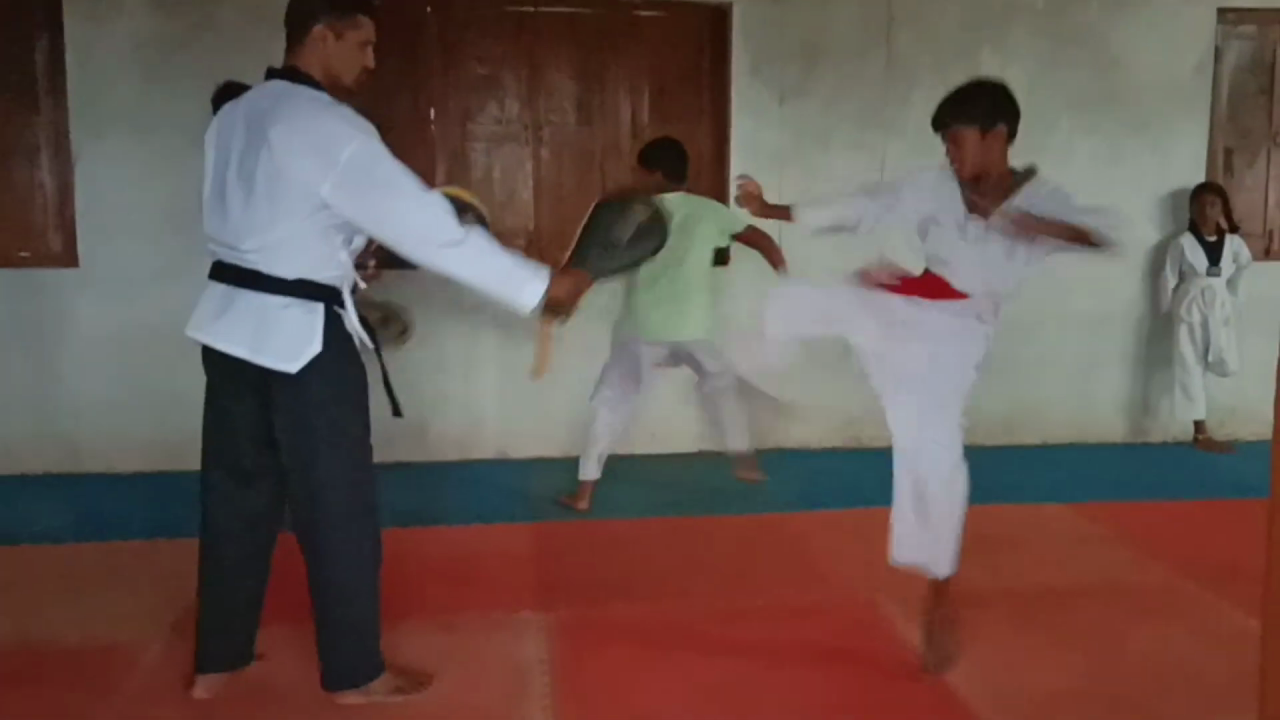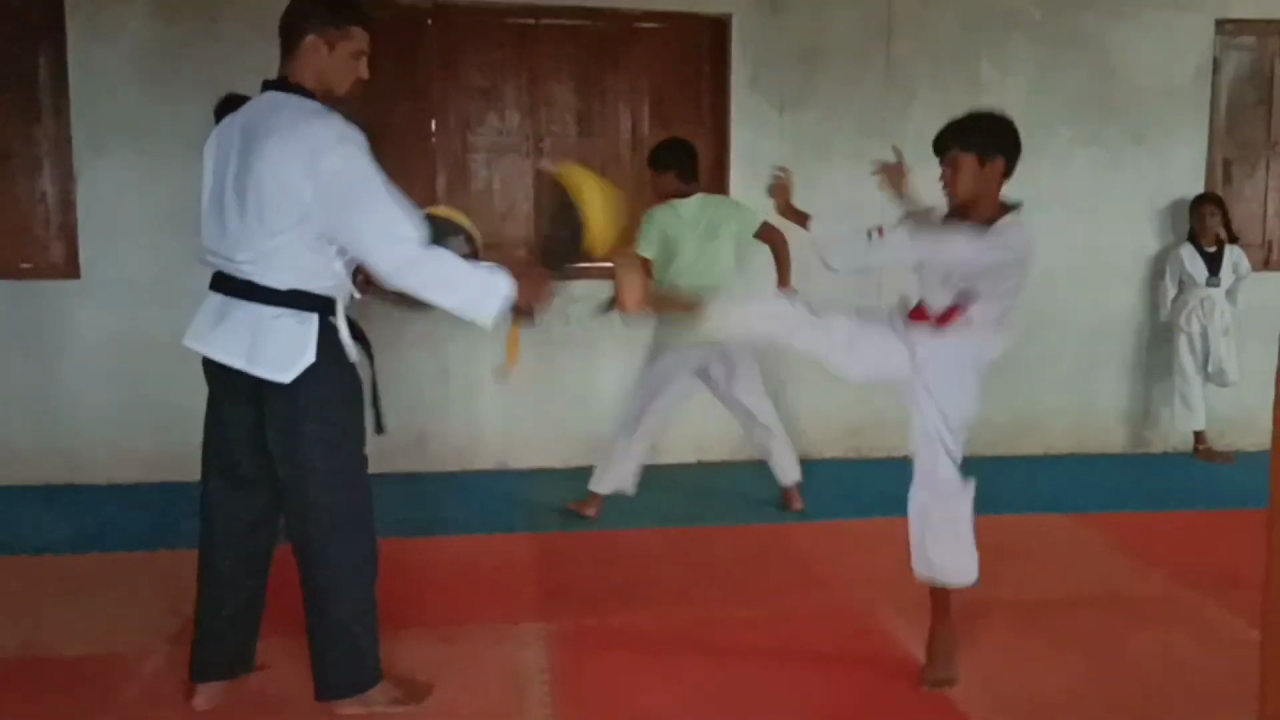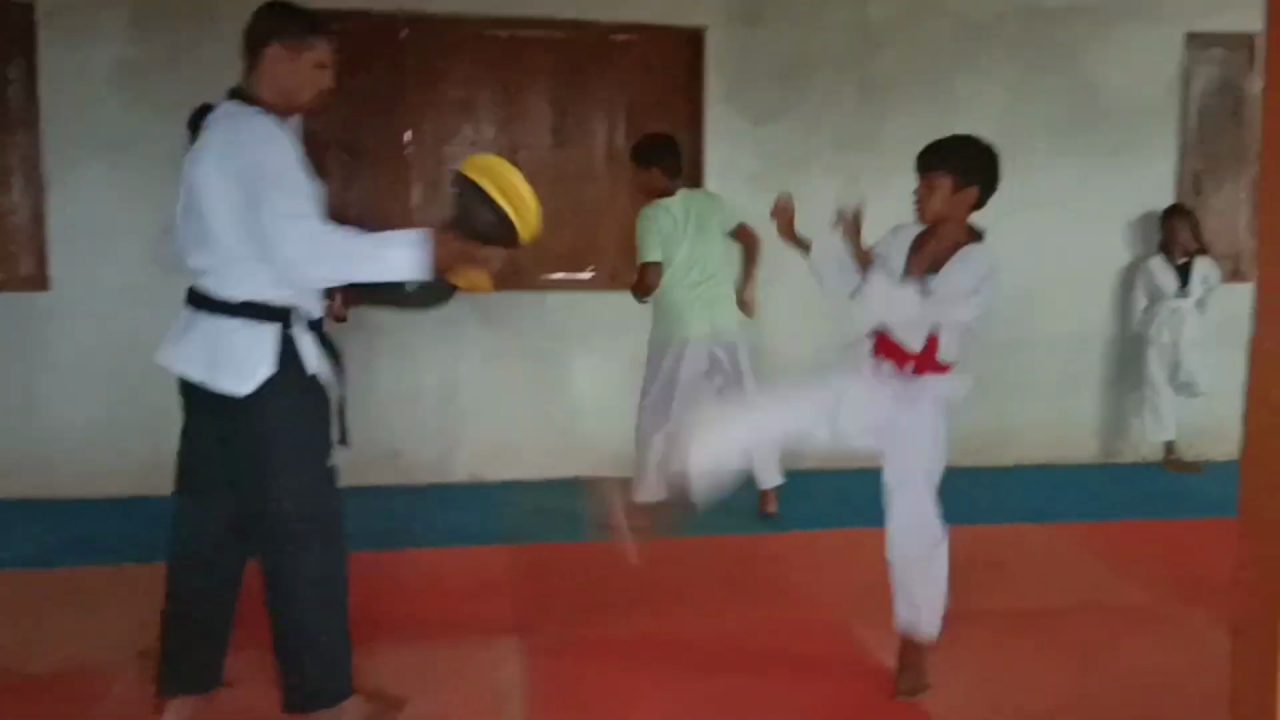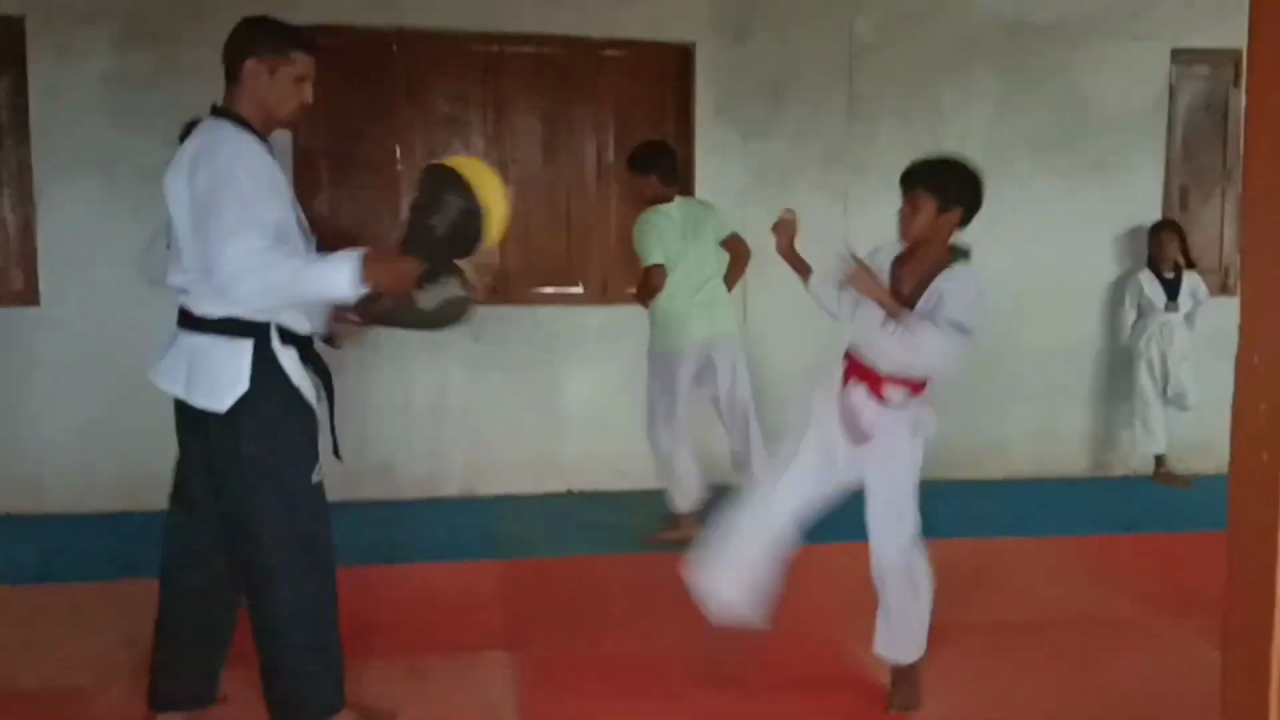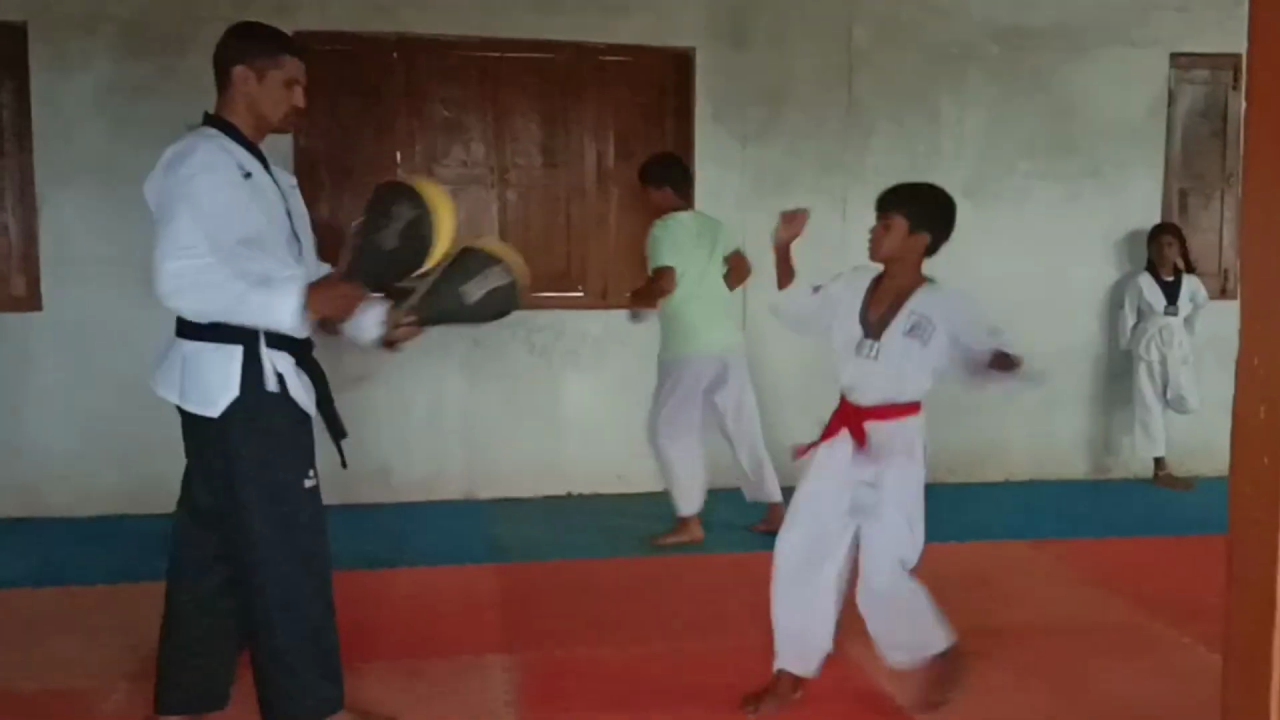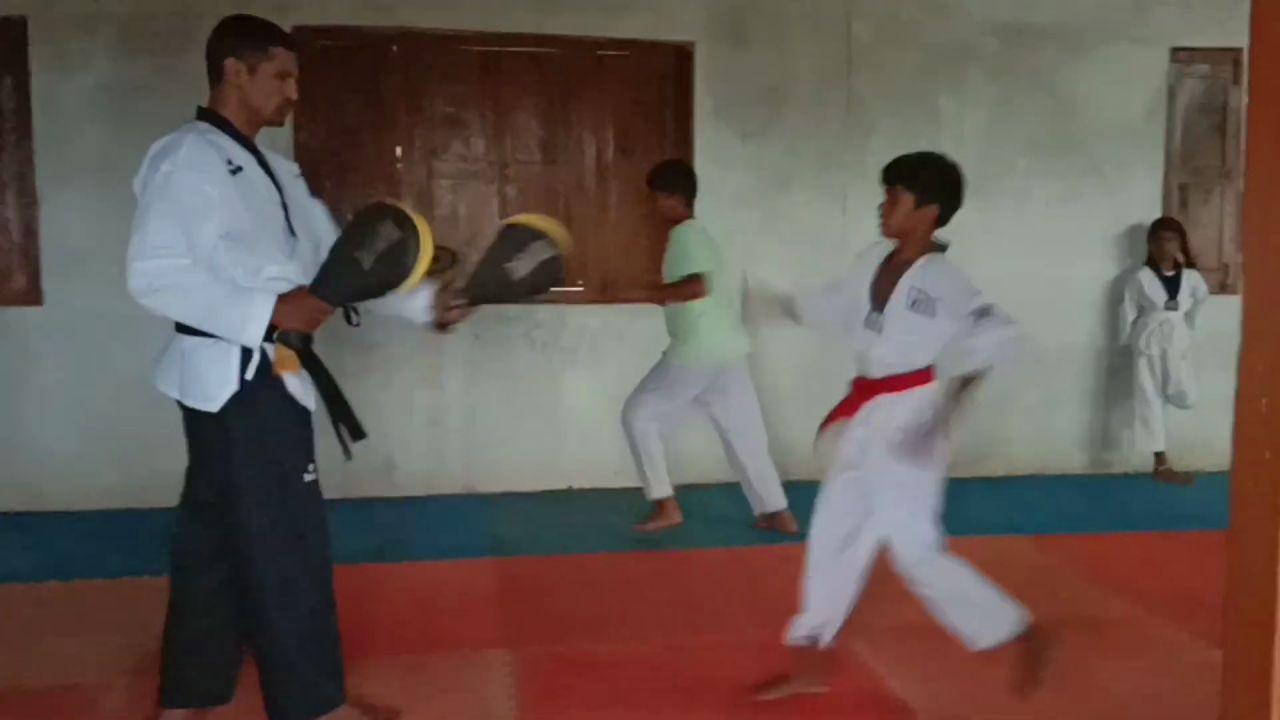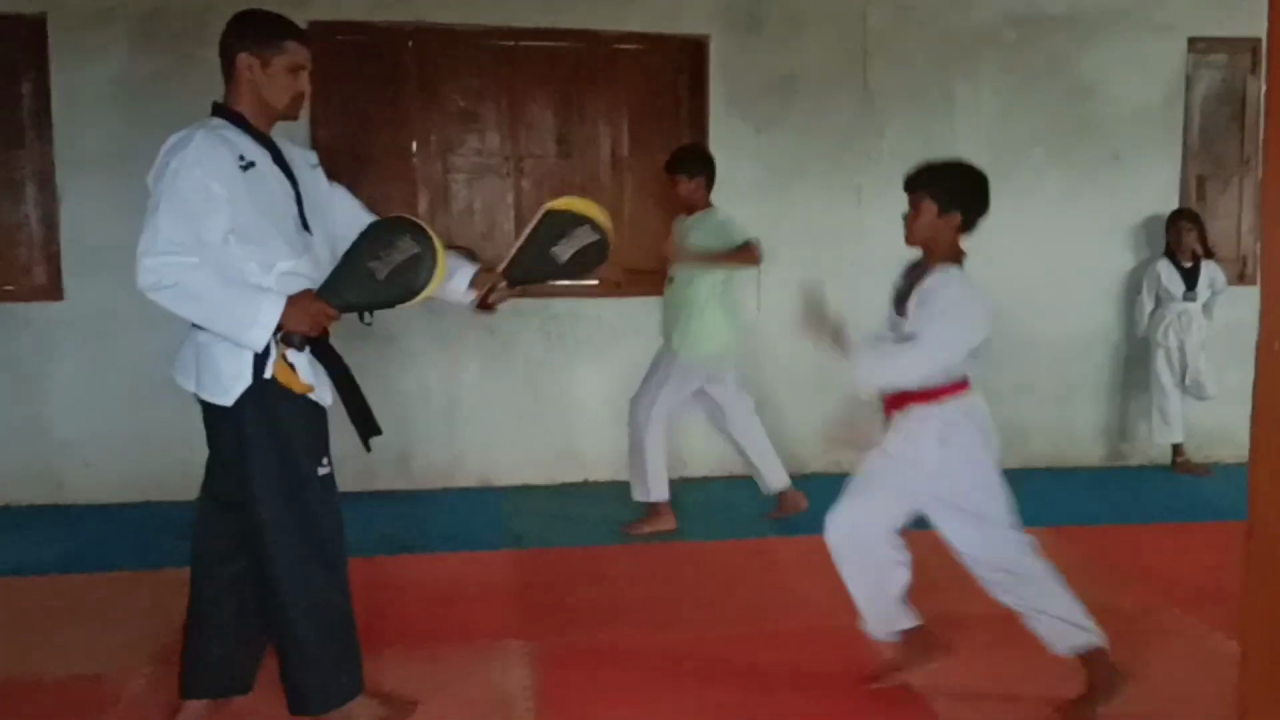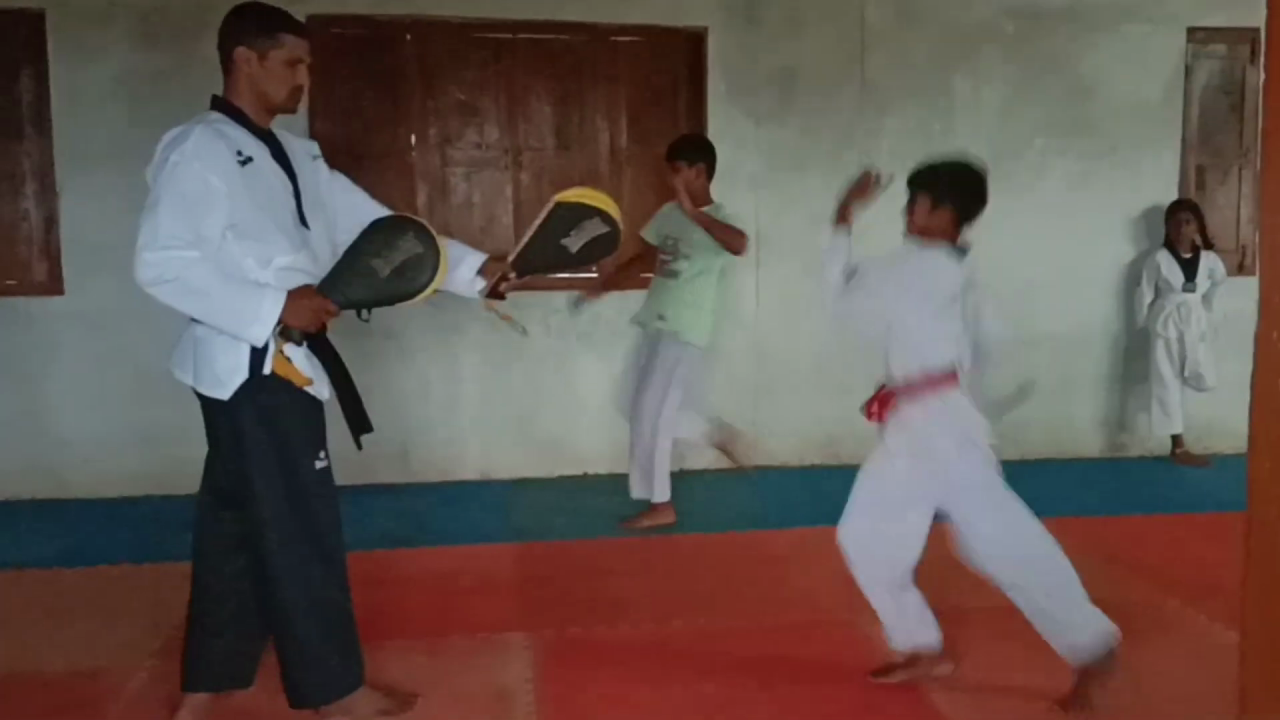
dt=0.1s
person 1, frame 1
left shoulder: (235, 116)
right shoulder: (331, 127)
right elbow: (429, 229)
right wrist: (540, 284)
left hip: (236, 320)
right hip: (301, 333)
left knee: (239, 495)
right knee: (339, 507)
left ankle: (217, 660)
right ankle: (355, 670)
person 1, frame 2
left shoulder: (235, 128)
right shoulder: (321, 137)
right elbow: (397, 248)
right wrist: (505, 289)
left hip: (233, 331)
right hip: (297, 343)
left knee: (237, 504)
right knee: (333, 517)
person 1, frame 3
left shoulder: (220, 132)
right shoulder: (262, 139)
right elbow: (302, 249)
left wrist: (313, 298)
right wrist: (422, 251)
left hip: (214, 347)
right hip: (262, 356)
left knee: (211, 517)
right knee: (302, 526)
person 1, frame 4
left shoulder: (218, 152)
right shoulder: (231, 155)
right elbow: (240, 268)
left wrist: (321, 313)
right wrist: (359, 273)
left hip: (215, 365)
right hip: (246, 372)
left knee: (205, 533)
right knee: (290, 542)
person 1, frame 5
left shoulder: (264, 173)
right shoulder: (202, 162)
left elbow: (294, 272)
right elbow: (184, 277)
left wrist: (373, 317)
right wrist: (299, 303)
left hip: (249, 377)
right hip: (241, 379)
left knee: (213, 537)
right knee: (286, 546)
person 1, frame 6
left shoulder: (268, 166)
right shoulder: (185, 159)
left elbow: (327, 254)
right elbow: (154, 275)
left wrist: (424, 300)
right wrist: (266, 311)
left hip: (254, 373)
right hip: (238, 374)
left knee: (216, 533)
right knee: (286, 539)
person 1, frame 7
left shoulder: (293, 162)
right shoulder: (198, 155)
left elbow: (369, 239)
right elbow: (163, 270)
left wrist: (465, 279)
right wrist: (274, 311)
left hip: (280, 367)
right hip: (252, 369)
left knee: (236, 525)
right knee: (302, 531)
person 1, frame 8
left shoulder: (295, 155)
right shoulder: (196, 149)
left elbow: (375, 230)
right elbow: (162, 265)
left wrist: (475, 269)
right wrist: (273, 306)
left hip: (279, 362)
right hip: (250, 363)
left knee: (235, 519)
right knee: (299, 525)
person 2, frame 1
left shoulder: (1041, 197)
right shoulder: (936, 185)
left elbow: (1089, 233)
right elbow: (867, 206)
left wrist: (1053, 228)
right wrist: (773, 209)
left hip: (951, 329)
right hip: (910, 312)
left knee: (930, 453)
right knee: (816, 303)
left ankle: (938, 598)
person 2, frame 2
left shoulder: (1011, 237)
right shoulder: (937, 222)
left elbow: (958, 257)
right elbow: (859, 253)
left wrist: (913, 205)
right wrist: (790, 212)
left hip: (951, 365)
right hip: (906, 344)
left knee: (939, 481)
right knee: (805, 326)
left ankle: (942, 623)
person 2, frame 3
left shoulder: (978, 267)
right shoulder: (906, 239)
left elbow: (910, 312)
right elbow: (848, 285)
left wrist: (861, 252)
right wrist: (792, 236)
left hip: (919, 399)
right hip: (871, 380)
left knee: (914, 519)
right knee: (772, 413)
left ankle: (914, 644)
person 2, frame 4
left shoulder: (964, 285)
right shoulder: (887, 260)
left elbow: (930, 356)
right elbow: (844, 305)
left wrist: (887, 302)
right wrist: (792, 258)
left hip: (897, 420)
right hip: (847, 402)
left knee: (895, 545)
right knee: (776, 507)
left ankle: (905, 665)
right ankle: (728, 603)
person 2, frame 5
left shoulder: (942, 308)
right shoulder: (854, 286)
left elbow: (980, 350)
right elbow: (795, 312)
left wrist: (1001, 362)
right wrist: (782, 250)
left hip: (894, 448)
right hip: (842, 443)
left knee: (880, 574)
right knee: (801, 555)
left ankle: (937, 657)
right ankle: (791, 677)
person 2, frame 6
left shoulder: (942, 279)
right shoulder: (875, 261)
left elbow: (984, 341)
right elbow: (831, 305)
left wrist: (946, 409)
right wrist: (779, 305)
left hip: (908, 418)
right hip: (865, 417)
left knee: (912, 546)
right knee: (836, 533)
left ankle: (1020, 635)
right ankle: (810, 660)
person 2, frame 7
left shoulder: (952, 290)
right shoulder: (917, 274)
left elbow: (906, 366)
left wrist: (841, 342)
left hip: (946, 435)
right hip: (913, 432)
left knee: (997, 552)
right knee: (851, 528)
left ankle: (1097, 664)
right ankle: (909, 638)
person 2, frame 8
left shoulder: (926, 263)
right shoulder: (945, 269)
left elbow: (842, 293)
right elbow: (983, 344)
left wrist: (844, 217)
left hip: (934, 426)
right hip: (914, 427)
left knee: (1007, 543)
right knee: (863, 538)
left ankle: (1092, 653)
right ankle: (925, 651)
person 3, frame 1
right shoulder: (710, 211)
right elbow: (760, 242)
left hip: (641, 329)
right hip: (691, 330)
left knee: (609, 404)
right knee: (720, 384)
left ankle: (585, 489)
right ankle: (742, 457)
person 3, frame 2
left shoulder: (658, 218)
right shoulder: (729, 207)
left elbow: (638, 274)
right elbow: (776, 238)
left wrist: (625, 298)
right wrist: (785, 286)
left hip: (678, 337)
right hip: (725, 337)
left knee: (640, 417)
right knee: (758, 411)
left ankle: (597, 497)
right ankle: (792, 491)
person 3, frame 3
left shoulder: (651, 216)
right shoulder: (710, 201)
left elbow: (649, 280)
right elbow: (750, 241)
left wrist: (638, 291)
right wrist: (744, 290)
left hip: (679, 331)
right hip: (725, 324)
left knee: (656, 416)
left ankle: (645, 500)
right ankle: (768, 494)
person 3, frame 4
left shoulder: (650, 222)
right shoulder: (704, 210)
left elbow: (655, 281)
right elbow: (741, 252)
left wrist: (641, 296)
left hip: (675, 338)
right hip: (722, 329)
left knee: (668, 430)
right knee: (740, 415)
left ankle: (687, 516)
person 3, frame 5
left shoulder: (663, 230)
right shoulder: (709, 224)
left elbow: (664, 281)
right elbow: (743, 268)
left wrist: (638, 299)
left hip: (691, 346)
right hip: (725, 340)
left knee: (669, 431)
right knee: (742, 427)
left ankle: (690, 521)
right ankle: (774, 508)
person 3, frame 6
left shoulder: (683, 236)
right shoulder: (698, 234)
left elbow: (698, 287)
left wrist: (652, 294)
right wrist: (665, 294)
left hip: (696, 353)
right hip: (727, 350)
left knee: (639, 415)
right knee: (743, 433)
left ankle: (666, 505)
right ankle: (778, 513)
person 3, frame 7
left shoulder: (713, 222)
right shoulder: (686, 224)
left elbow: (751, 254)
left wrist: (691, 258)
left hip: (695, 341)
right hip: (696, 336)
left knee: (645, 413)
right knee: (739, 419)
left ankle: (660, 510)
right ankle: (788, 494)
person 3, frame 8
left shoulder: (718, 217)
right shoulder: (670, 213)
left elbow: (739, 245)
right elbow: (639, 254)
left wrist: (694, 213)
right wrist: (602, 284)
left hip: (683, 333)
right hip: (655, 324)
left knee: (652, 413)
right knee: (635, 404)
left ankle: (660, 505)
right ankle: (719, 435)
person 4, frame 1
left shoulder: (1233, 242)
right shoulder: (1182, 243)
left elbow: (1243, 267)
right elbow: (1168, 279)
left wrist: (1229, 296)
right wrist: (1170, 309)
left hip: (1220, 310)
right hip: (1190, 311)
left knee: (1226, 366)
right knee: (1191, 369)
right ankle: (1201, 433)
person 4, frame 2
left shoulder: (1232, 253)
right shoulder: (1182, 254)
left elbow: (1243, 277)
right elbow: (1168, 289)
left wrist: (1228, 306)
right wrist: (1170, 319)
left hip: (1219, 320)
right hip: (1190, 321)
left knee: (1226, 377)
right knee: (1190, 379)
right ankle: (1201, 443)
person 4, frame 3
left shoulder: (1202, 265)
right shoulder: (1152, 265)
left elbow: (1211, 288)
right elbow: (1139, 300)
left wrist: (1196, 315)
right wrist: (1142, 330)
left hip: (1189, 332)
right hip: (1160, 332)
left knee: (1194, 387)
right knee: (1160, 389)
right ankle: (1171, 452)
person 4, frame 4
left shoulder: (1190, 278)
right shoulder: (1141, 279)
left elbow: (1200, 303)
right elbow: (1128, 314)
left wrist: (1186, 328)
right wrist: (1131, 344)
left hip: (1177, 345)
right hip: (1150, 345)
left knee: (1184, 400)
right knee: (1150, 403)
right ankle: (1161, 465)
person 4, frame 5
left shoulder: (1190, 282)
right shoulder: (1140, 282)
left elbow: (1200, 305)
right elbow: (1127, 317)
left wrist: (1185, 332)
right wrist: (1129, 347)
left hip: (1178, 348)
right hip: (1149, 349)
left knee: (1186, 403)
right knee: (1150, 406)
right ankle: (1161, 469)
person 4, frame 6
left shoulder: (1190, 277)
right shoulder: (1140, 277)
left elbow: (1200, 301)
right elbow: (1127, 312)
left wrist: (1185, 327)
right wrist: (1129, 342)
left hip: (1178, 343)
right hip: (1149, 344)
left knee: (1185, 398)
right knee: (1150, 401)
right ankle: (1161, 464)
person 4, frame 7
left shoulder: (1209, 268)
right shoulder: (1159, 269)
left elbow: (1218, 291)
right elbow: (1145, 304)
left wrist: (1202, 319)
right wrist: (1147, 333)
left hip: (1196, 335)
right hip: (1167, 335)
left knee: (1204, 390)
right knee: (1168, 393)
right ankle: (1179, 456)
person 4, frame 8
left shoulder: (1208, 259)
right shoulder: (1158, 259)
left elbow: (1218, 283)
right elbow: (1144, 294)
left wrist: (1203, 310)
right wrist: (1146, 324)
left hip: (1196, 326)
right hip: (1167, 326)
left knee: (1204, 382)
right knee: (1167, 384)
right ankle: (1179, 447)
